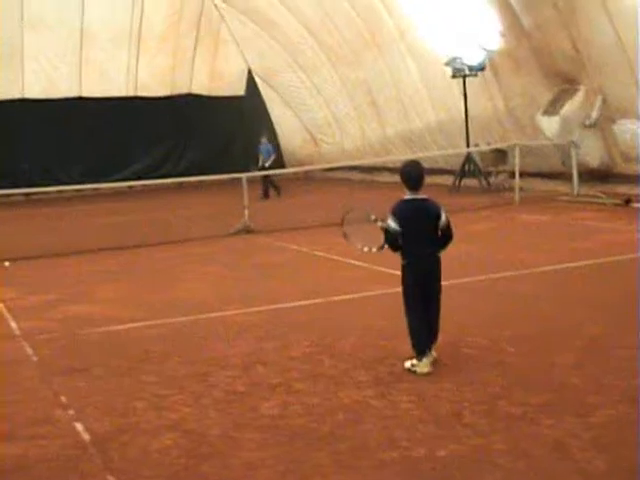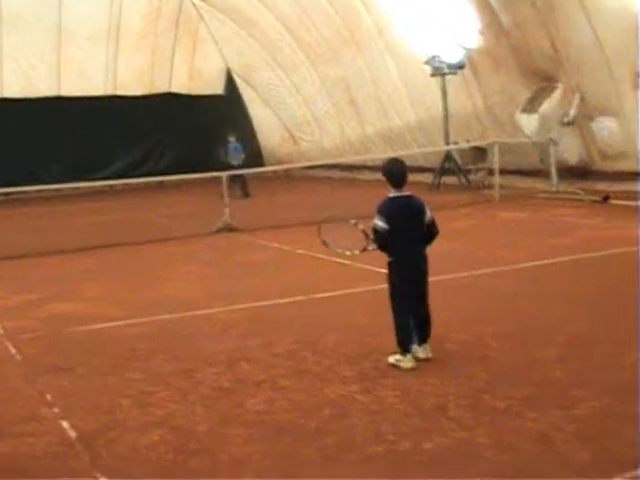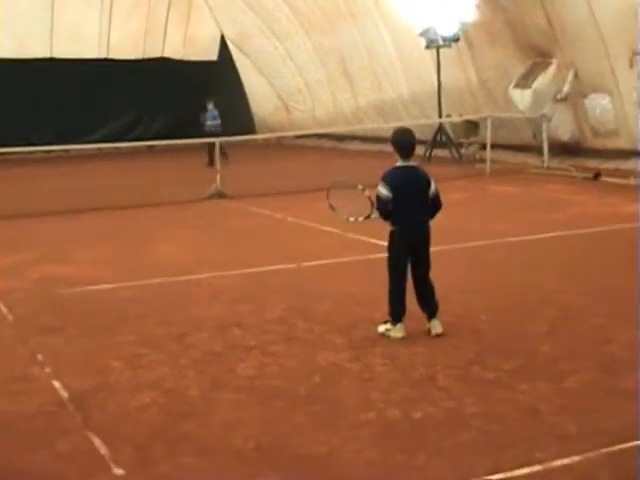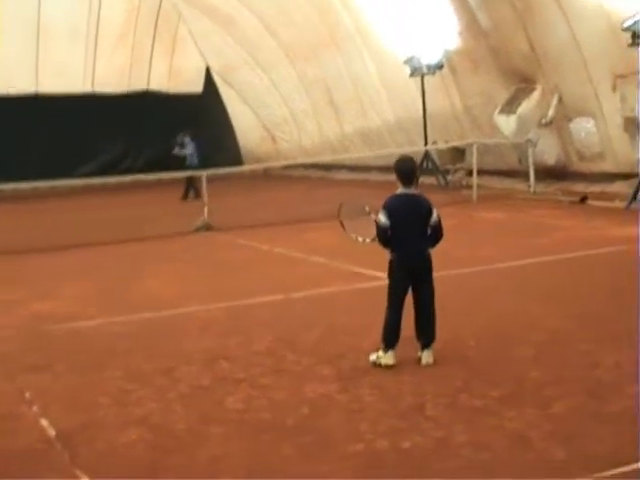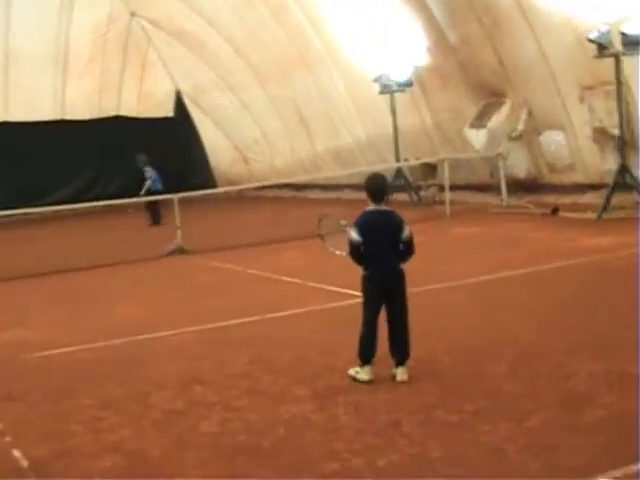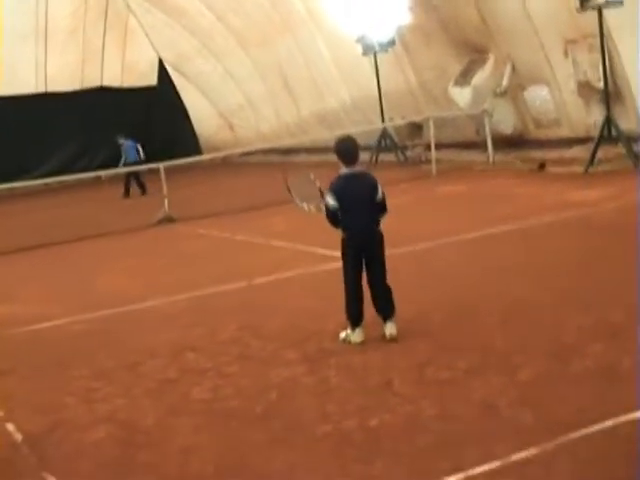
dt=0.3s
person 1, frame 1
left shoulder: (398, 210)
right shoulder: (434, 207)
left elbow: (392, 241)
right elbow: (447, 235)
left hip: (412, 266)
right hip: (432, 263)
left knee: (415, 311)
right knee: (432, 307)
left ankle: (422, 359)
right ankle: (428, 350)
person 1, frame 2
left shoulder: (384, 208)
right shoulder: (418, 203)
left elbow: (381, 241)
right elbow: (432, 231)
left wrist: (391, 248)
left hip: (398, 263)
right hip: (419, 260)
left knee: (401, 307)
right knee: (421, 303)
left ankle: (406, 354)
right ankle: (423, 345)
person 1, frame 3
left shoulder: (389, 177)
right shoulder: (424, 176)
left elbow: (383, 208)
right elbow: (436, 204)
left wrist: (393, 219)
left hip: (400, 234)
right hip: (421, 233)
left knee: (397, 278)
right knee: (422, 276)
left ankle: (396, 324)
right ankle: (433, 320)
person 1, frame 4
left shoulder: (390, 204)
right shoulder: (426, 204)
left elbow: (382, 235)
right elbow: (437, 233)
left wrist: (394, 245)
left hip: (400, 261)
right hip: (422, 260)
left knee: (394, 305)
right knee: (425, 304)
left ankle: (388, 351)
right ankle: (426, 350)
person 1, frame 5
left shoulder: (362, 221)
right shoulder: (397, 220)
left elbow: (355, 252)
right elbow: (409, 249)
left hip: (372, 277)
right hip: (394, 276)
left knee: (369, 321)
right knee: (398, 321)
left ankle: (365, 367)
right ankle: (401, 367)
person 1, frame 6
left shoulder: (336, 186)
right shoulder: (370, 180)
left elbow: (332, 217)
right elbow: (382, 208)
left hip: (351, 239)
right hip: (373, 236)
left knee: (352, 283)
right knee: (378, 279)
left ankle: (355, 329)
right ankle: (389, 322)
